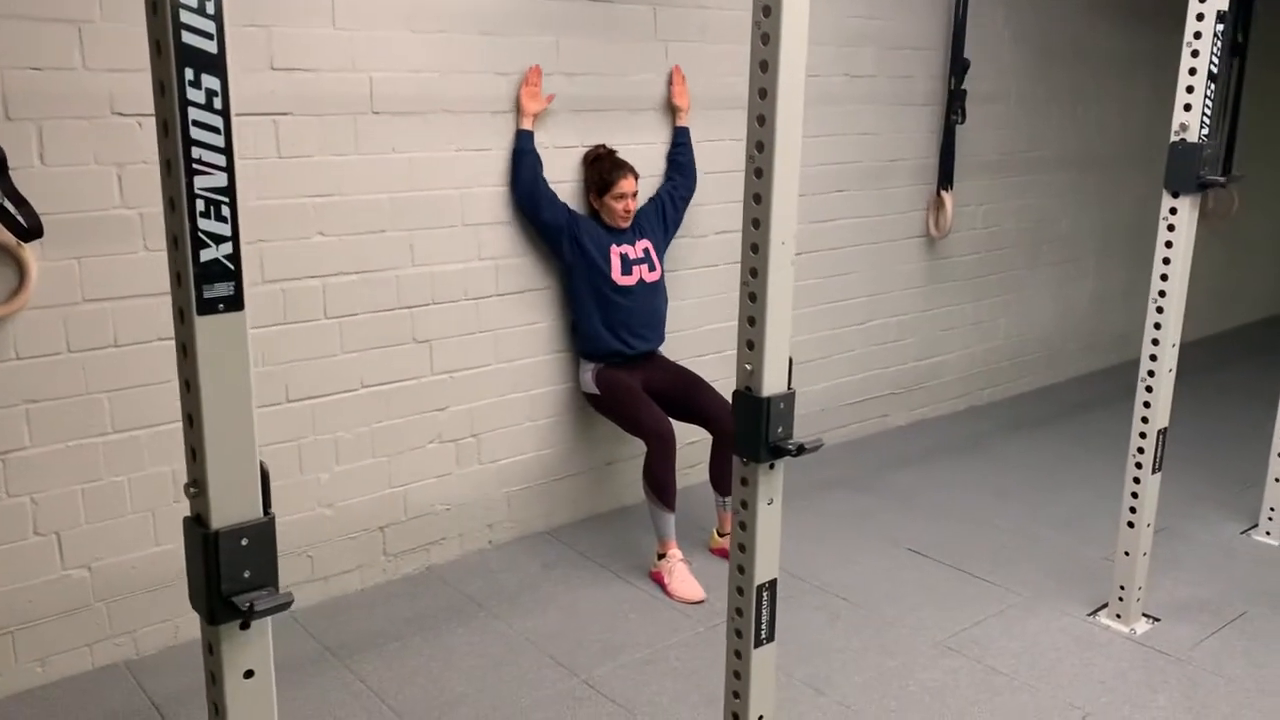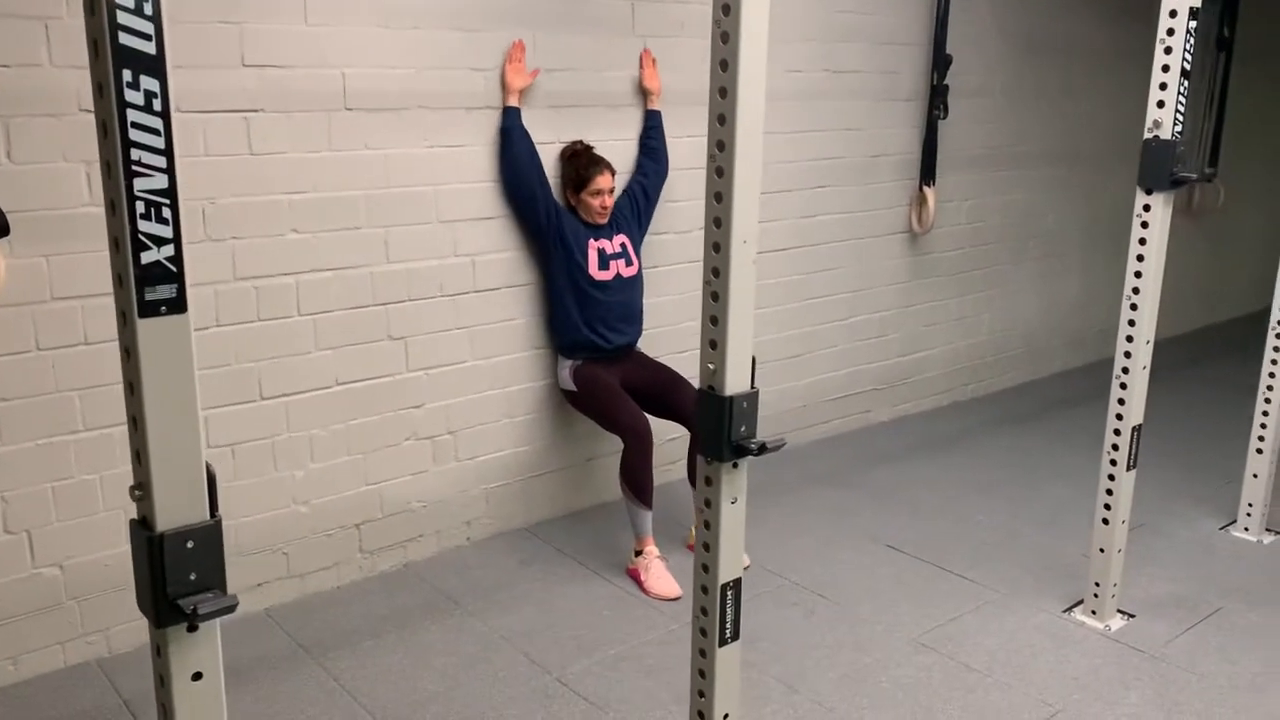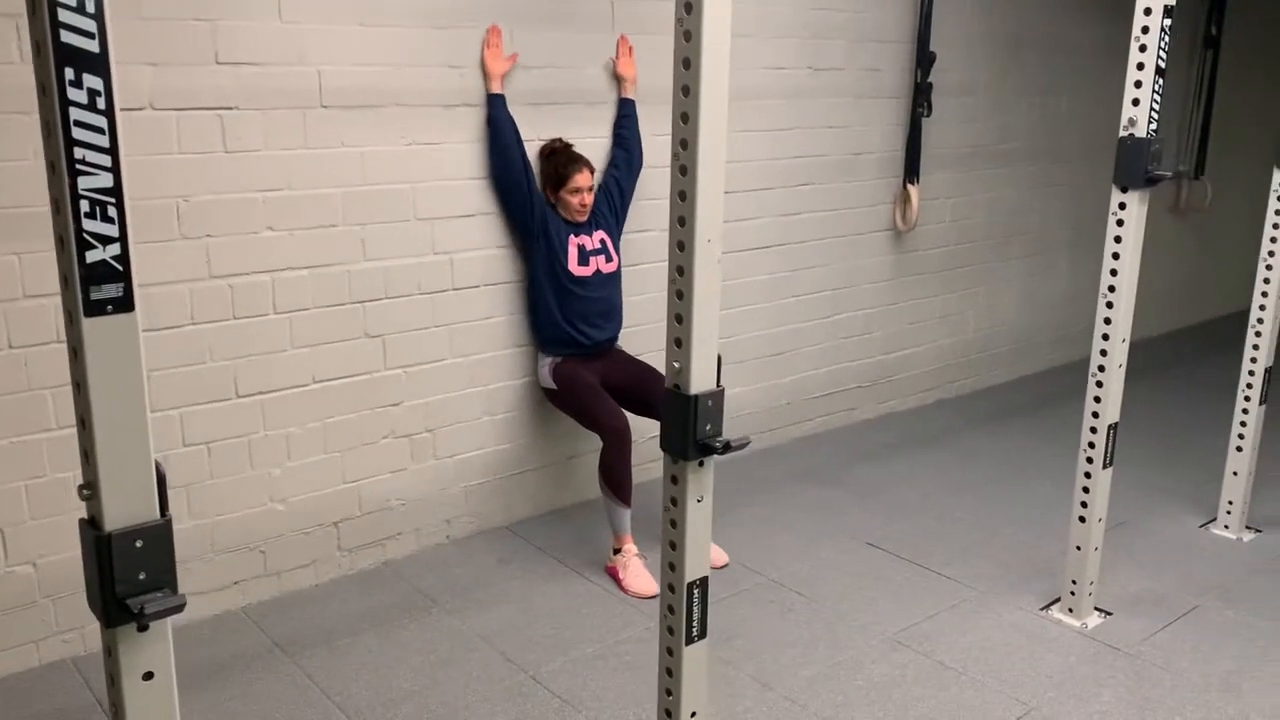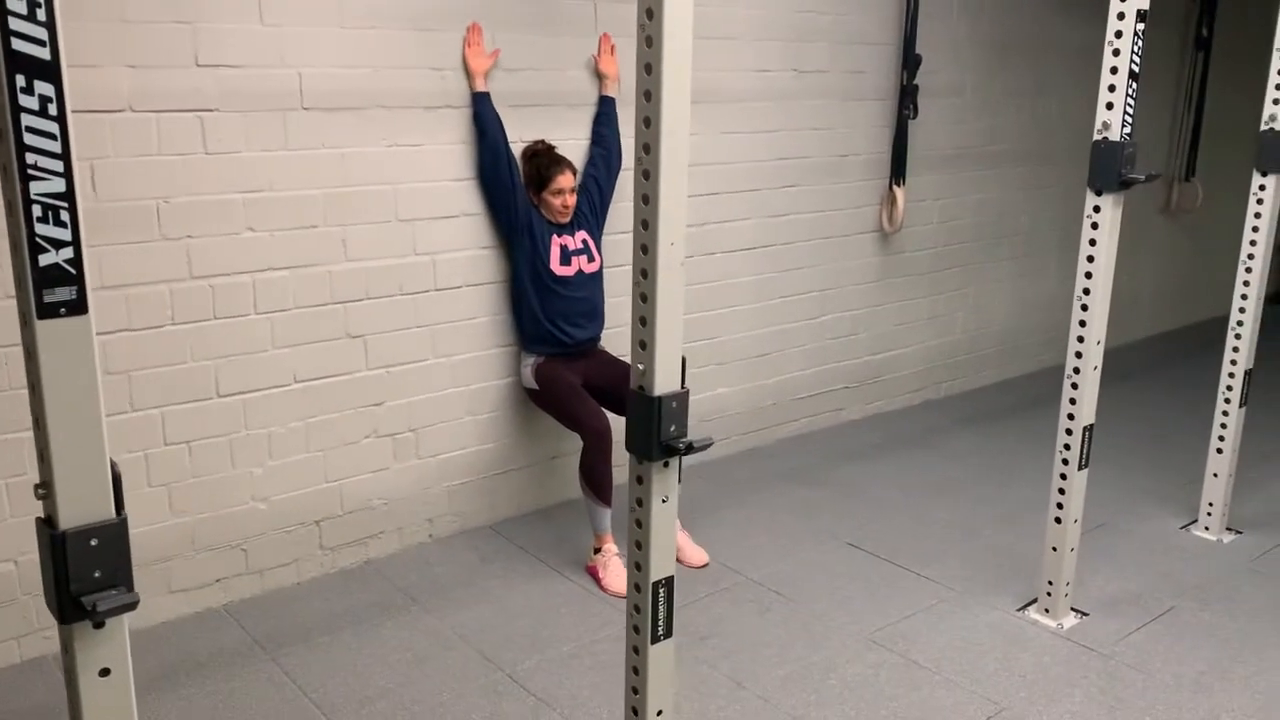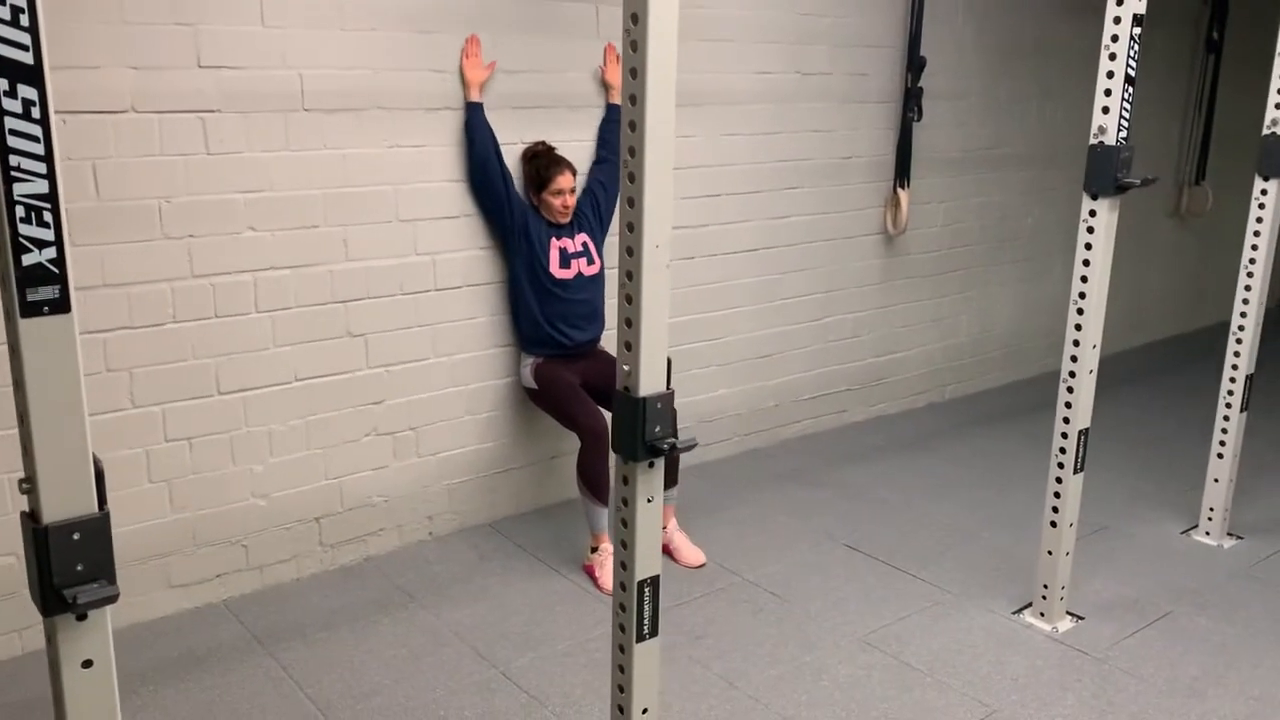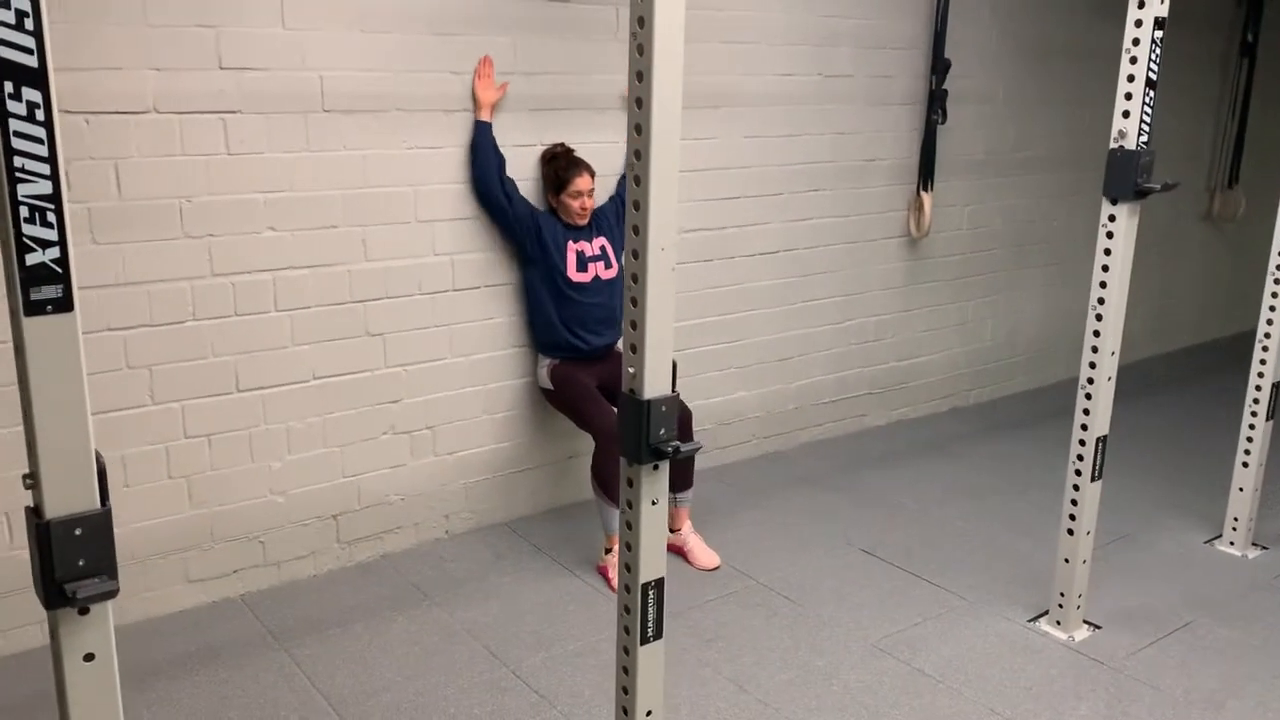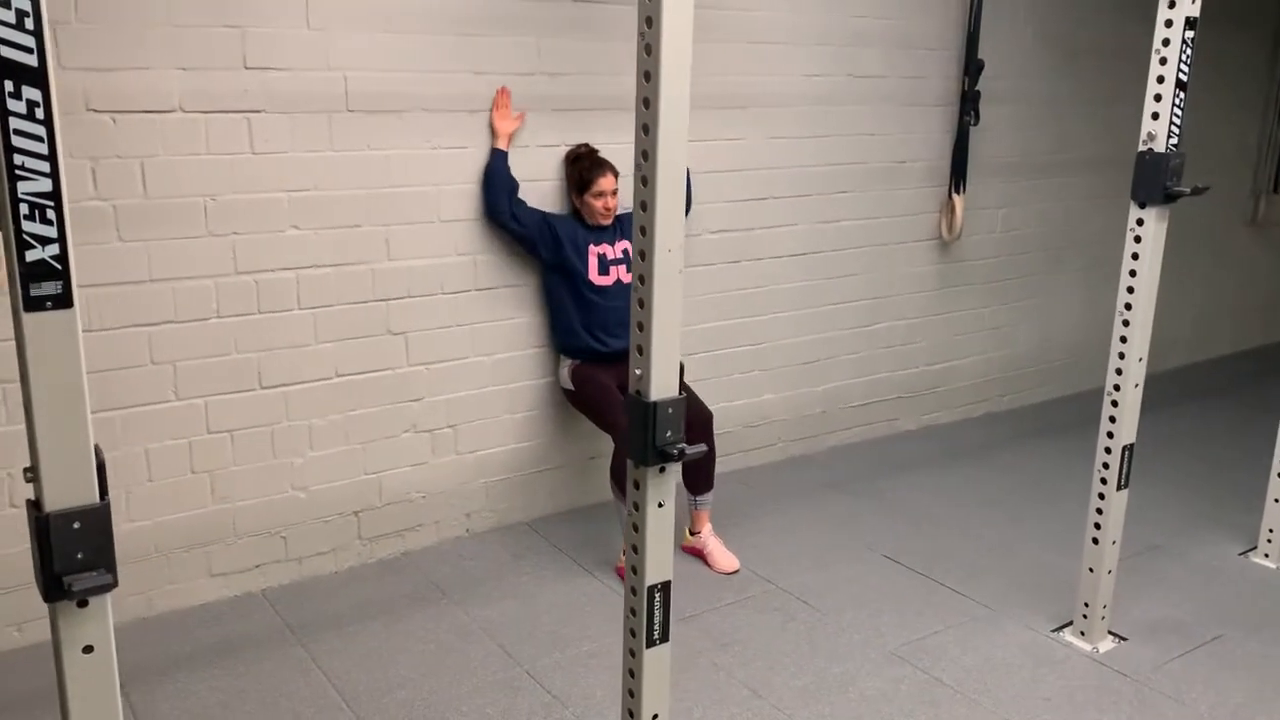
dt=0.4s
person 1, frame 1
left shoulder: (651, 225)
right shoulder: (577, 235)
left elbow: (682, 180)
right elbow: (531, 194)
left wrist: (681, 117)
right wrist: (526, 123)
left hip: (653, 362)
right hip: (605, 371)
left knee: (727, 419)
right knee: (660, 433)
left ankle: (726, 532)
right ankle: (668, 558)
person 1, frame 2
left shoulder: (629, 216)
right shoulder: (557, 230)
left elbow: (654, 164)
right elbow: (521, 174)
left wrist: (652, 99)
right wrist: (513, 100)
left hip: (632, 358)
right hip: (583, 367)
left knee: (705, 415)
right knee: (638, 431)
right ankle: (645, 555)
person 1, frame 3
left shoulder: (606, 213)
right shoulder: (539, 225)
left elbow: (628, 154)
right elbow: (508, 160)
left wrist: (627, 87)
right wrist: (495, 85)
left hip: (611, 355)
right hip: (563, 364)
right knee: (616, 429)
right ankle: (624, 552)
person 1, frame 4
left shoulder: (587, 215)
right shoulder: (523, 225)
left elbow: (607, 152)
right elbow: (495, 157)
left wrist: (608, 84)
right wrist: (478, 82)
left hip: (593, 356)
right hip: (546, 365)
right knee: (597, 430)
left ankle: (669, 527)
right ankle: (604, 552)
person 1, frame 5
left shoulder: (589, 217)
right shoulder: (522, 228)
left elbow: (611, 159)
right elbow: (486, 168)
left wrist: (615, 94)
right wrist: (474, 94)
left hip: (593, 356)
right hip: (545, 365)
right knee: (593, 429)
left ankle: (667, 527)
right ankle: (601, 551)
person 1, frame 6
left shoulder: (609, 222)
right shoulder: (537, 231)
right elbow: (490, 185)
right wrist: (484, 113)
left hip: (610, 358)
right hip: (562, 366)
left knee: (678, 416)
right knee: (609, 430)
left ankle: (681, 530)
right ankle: (615, 552)
person 1, frame 7
left shoulder: (631, 228)
right shoulder: (560, 234)
left elbow: (678, 202)
right elbow: (502, 210)
right wrist: (501, 141)
left hip: (635, 360)
right hip: (584, 367)
left knee: (700, 419)
right knee: (630, 433)
left ankle: (700, 532)
